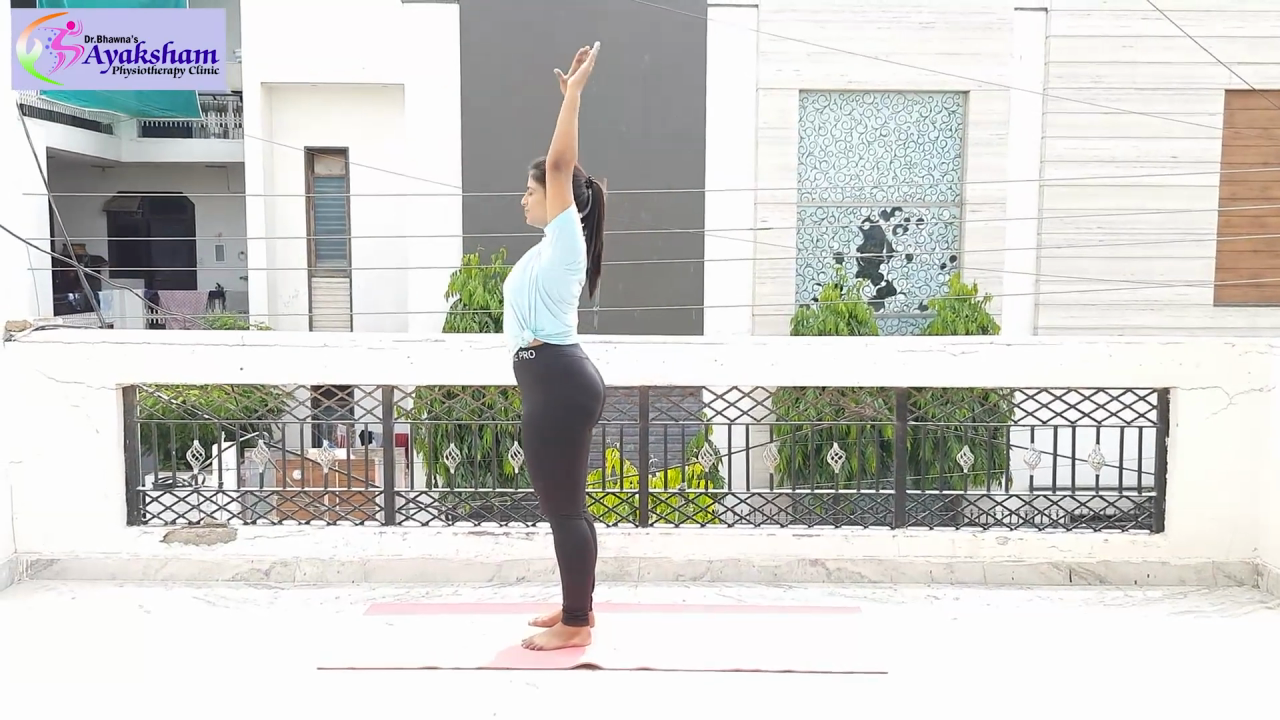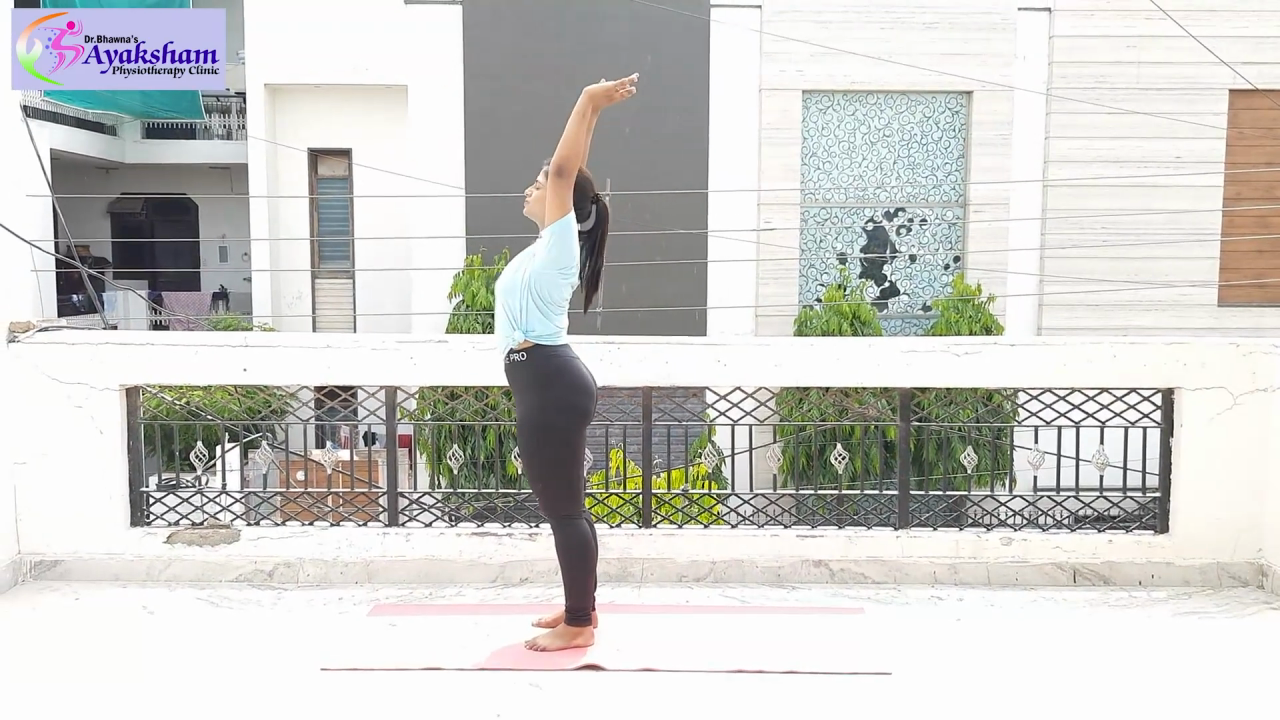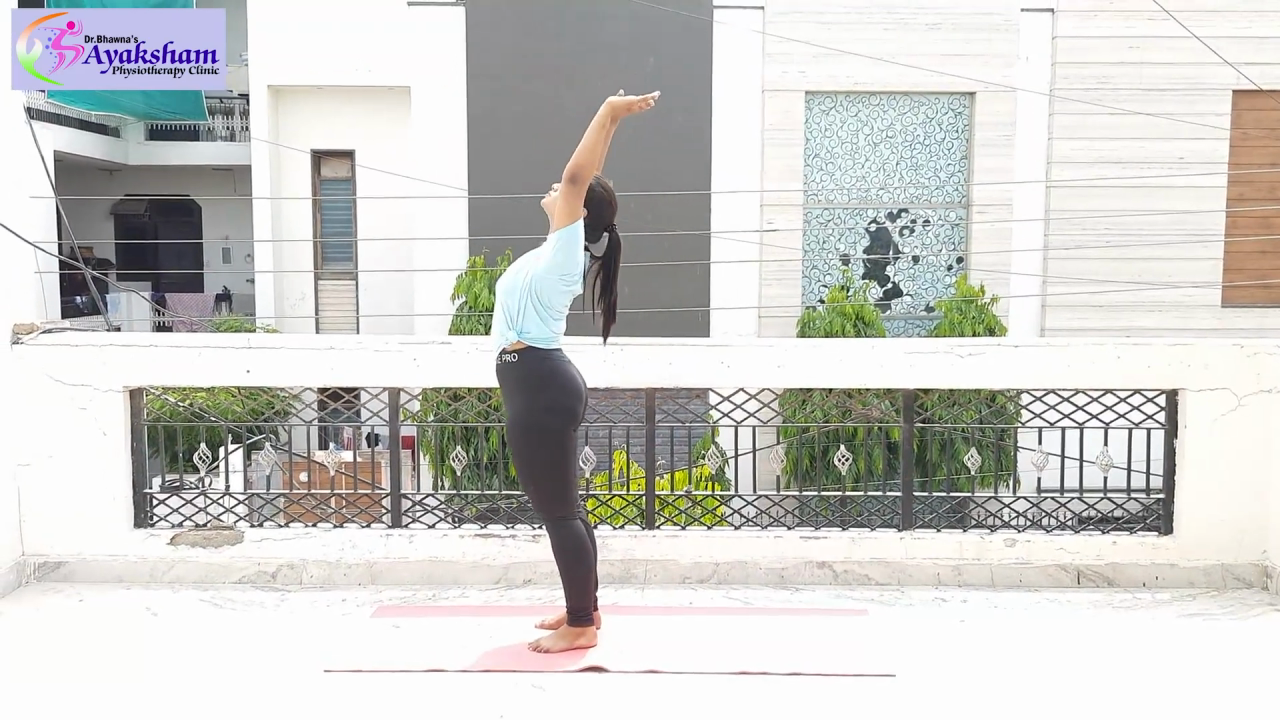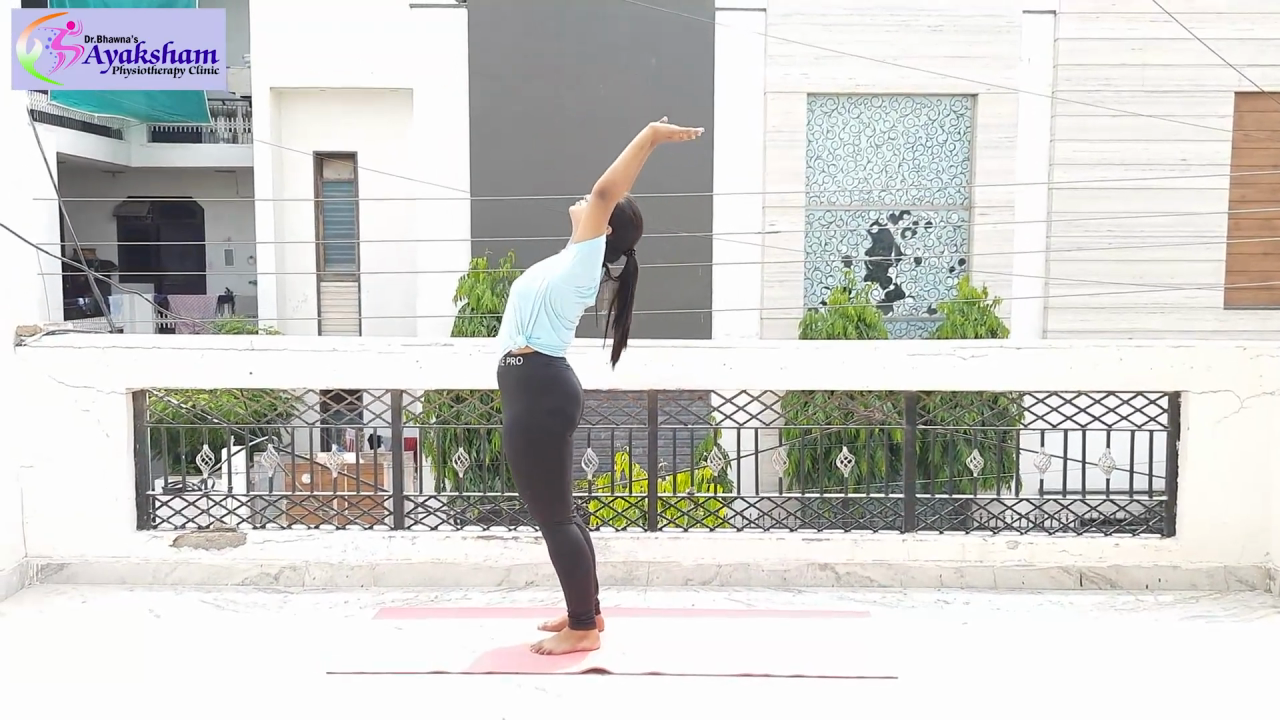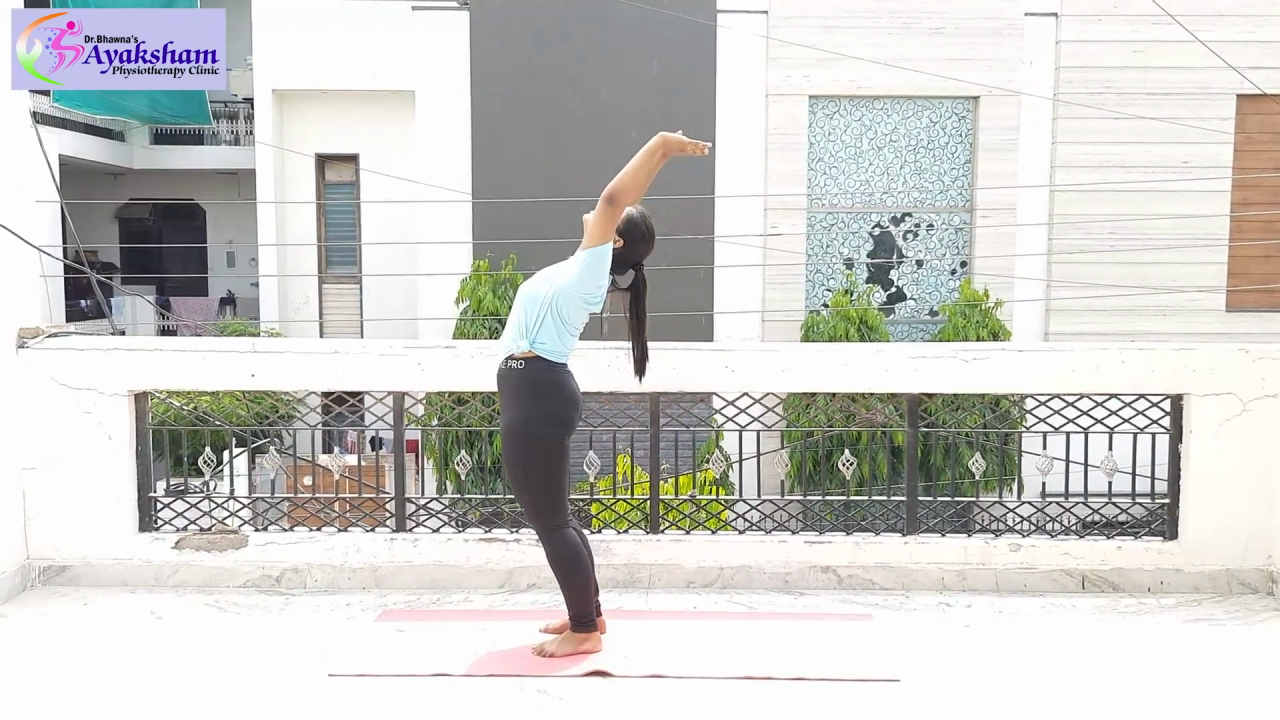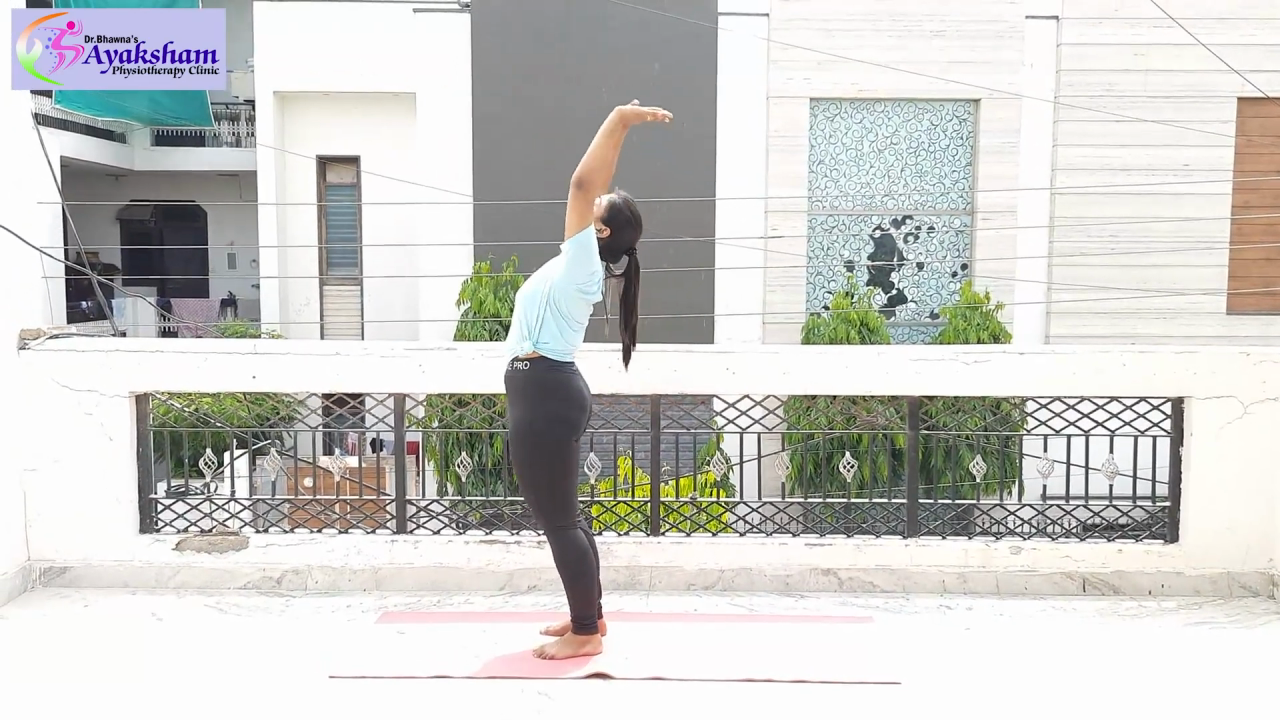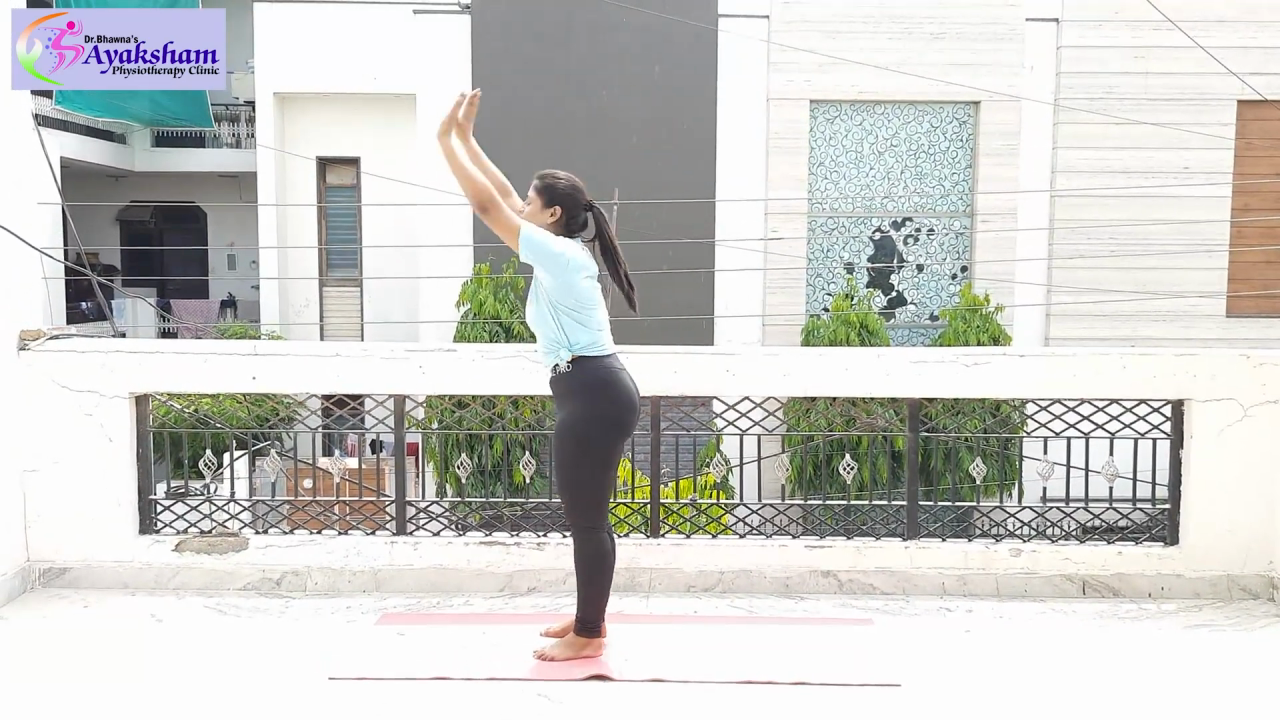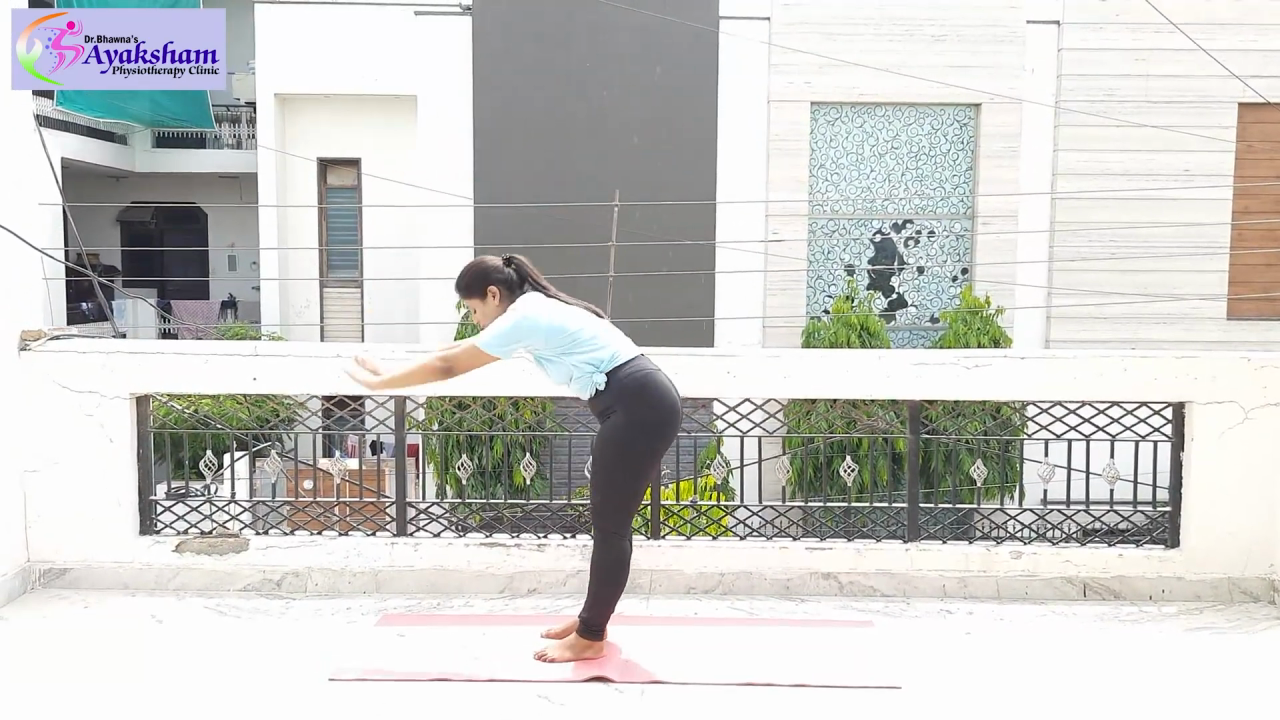
dt=0.4s
person 1, frame 1
left shoulder: (565, 240)
right shoulder: (554, 244)
left elbow: (561, 166)
right elbow: (558, 169)
left wrist: (572, 93)
right wrist: (570, 94)
left hip: (558, 383)
right hip: (555, 382)
left knee: (563, 507)
right knee: (564, 504)
left ankle: (576, 624)
right ankle: (577, 607)
person 1, frame 2
left shoulder: (560, 243)
right shoulder: (550, 245)
left elbow: (562, 173)
right elbow: (564, 173)
left wrist: (589, 104)
right wrist: (591, 108)
left hip: (549, 383)
right hip: (547, 382)
left knee: (562, 508)
right knee: (564, 505)
left ankle: (578, 625)
right ankle: (581, 607)
person 1, frame 3
left shoulder: (567, 249)
right shoulder: (557, 249)
left elbow: (575, 178)
right elbow: (580, 179)
left wrist: (608, 114)
right wrist: (609, 117)
left hip: (538, 385)
right hip: (538, 384)
left knee: (556, 510)
right knee: (560, 506)
left ankle: (579, 626)
right ankle: (584, 608)
person 1, frame 4
left shoulder: (584, 262)
right shoulder: (576, 260)
left elbow: (605, 192)
right elbow: (607, 193)
left wrist: (649, 138)
right wrist: (647, 141)
left hip: (538, 391)
right hip: (535, 389)
left knee: (552, 515)
right knee: (556, 512)
left ankle: (582, 628)
right ankle: (587, 611)
person 1, frame 5
left shoulder: (592, 271)
right shoulder: (585, 267)
left elbow: (613, 198)
right elbow: (619, 201)
left wrist: (659, 146)
right wrist: (658, 151)
left hip: (537, 396)
right hip: (535, 394)
left knee: (549, 520)
right knee: (554, 516)
left ankle: (584, 630)
right ankle: (588, 613)
person 1, frame 6
left shoulder: (583, 264)
right shoulder: (580, 263)
left elbow: (583, 184)
right elbow: (591, 186)
left wrist: (618, 123)
right wrist: (616, 127)
left hip: (545, 394)
right hip: (546, 393)
left knee: (557, 519)
right knee: (563, 515)
left ankle: (586, 633)
right ankle: (589, 616)
person 1, frame 7
left shoulder: (559, 255)
right shoulder: (562, 250)
left elbow: (489, 207)
right elbow: (501, 194)
left wrist: (446, 140)
right wrist: (463, 138)
left hip: (595, 397)
right hip: (589, 394)
left knee: (586, 519)
right knee: (586, 516)
left ankle: (588, 637)
right ankle: (589, 620)
person 1, frame 8
left shoulder: (523, 319)
right shoulder: (533, 309)
left elbow: (450, 364)
right elbow: (457, 358)
left wrist: (384, 381)
right wrist: (391, 374)
left hip: (638, 406)
right hip: (645, 401)
left knee: (610, 525)
right knee: (607, 520)
left ankle: (590, 638)
right ankle: (591, 620)
